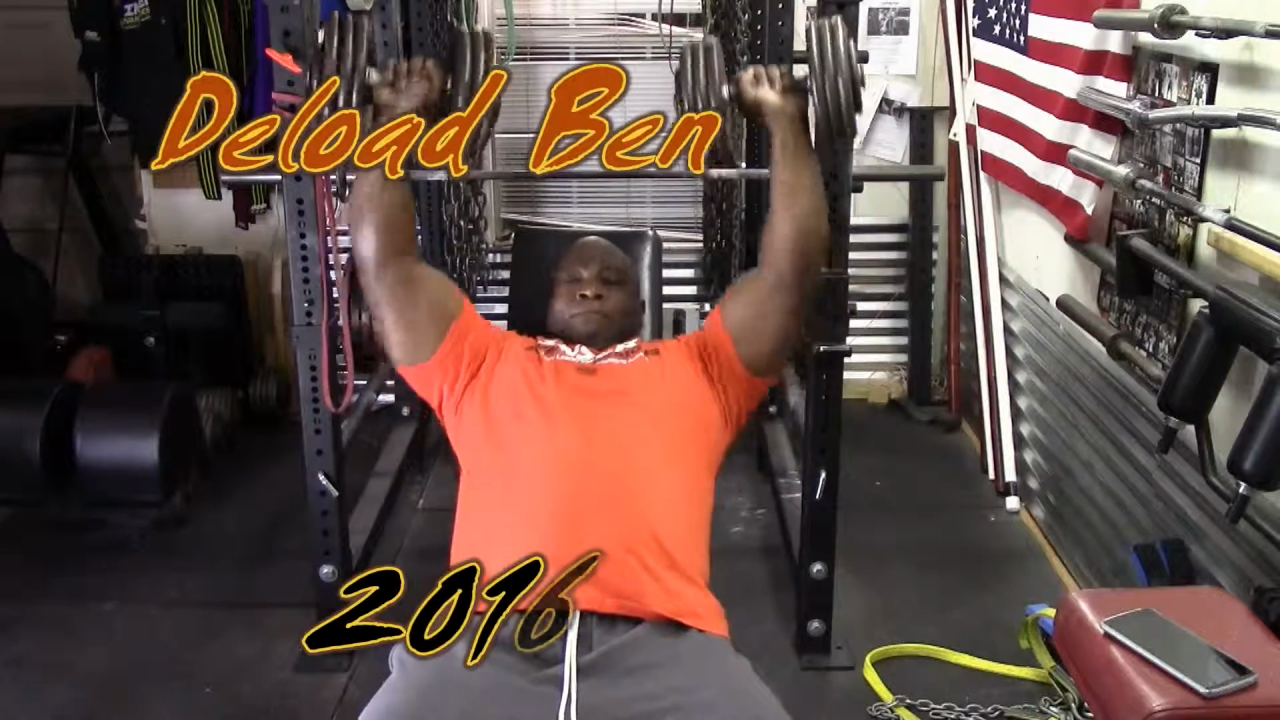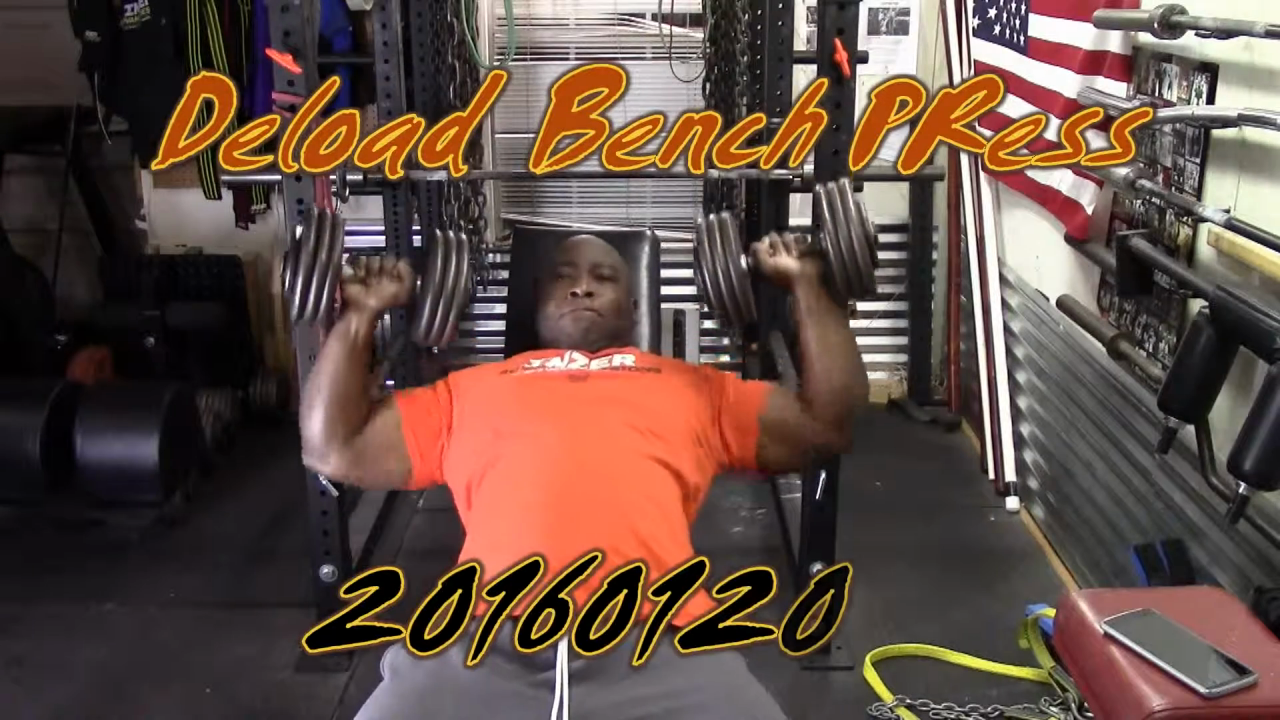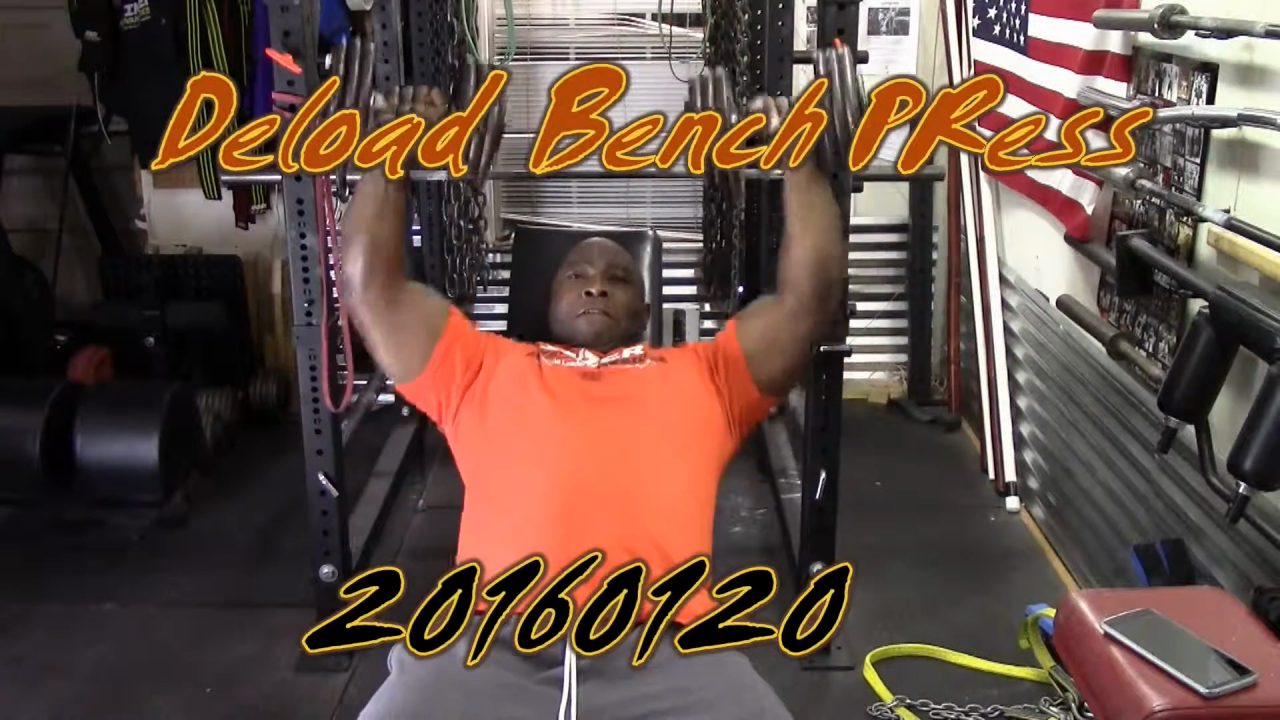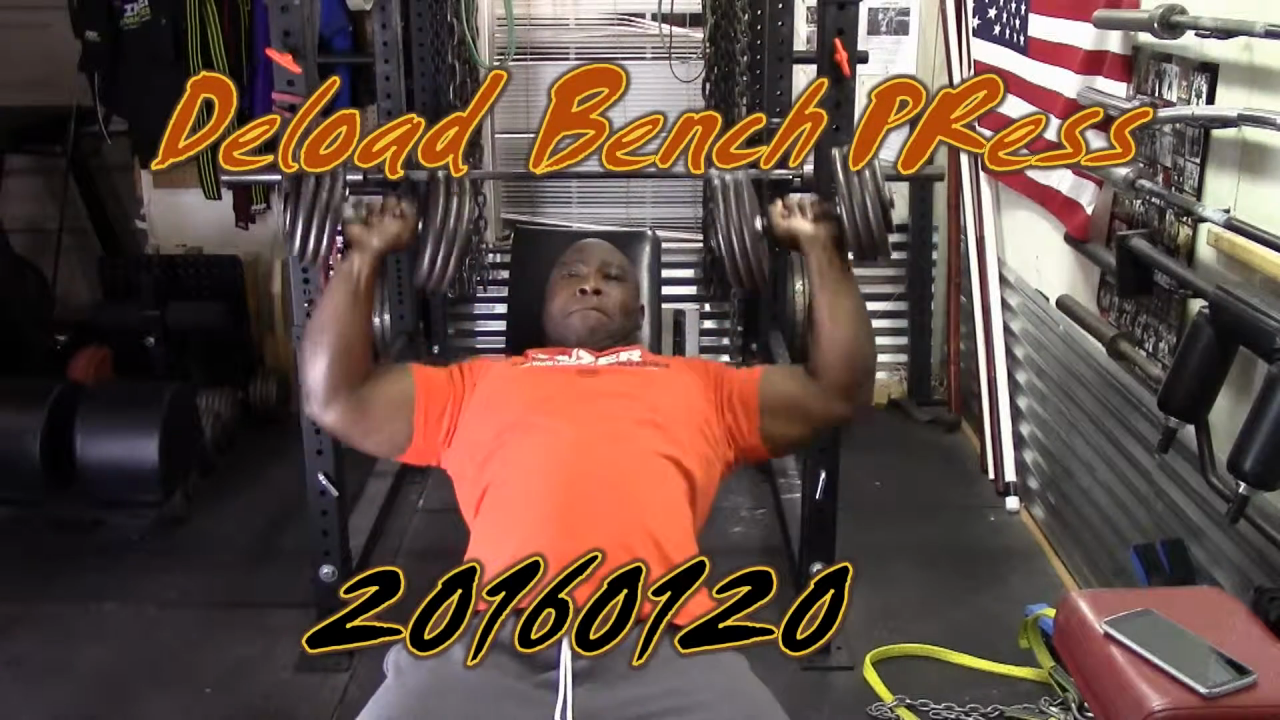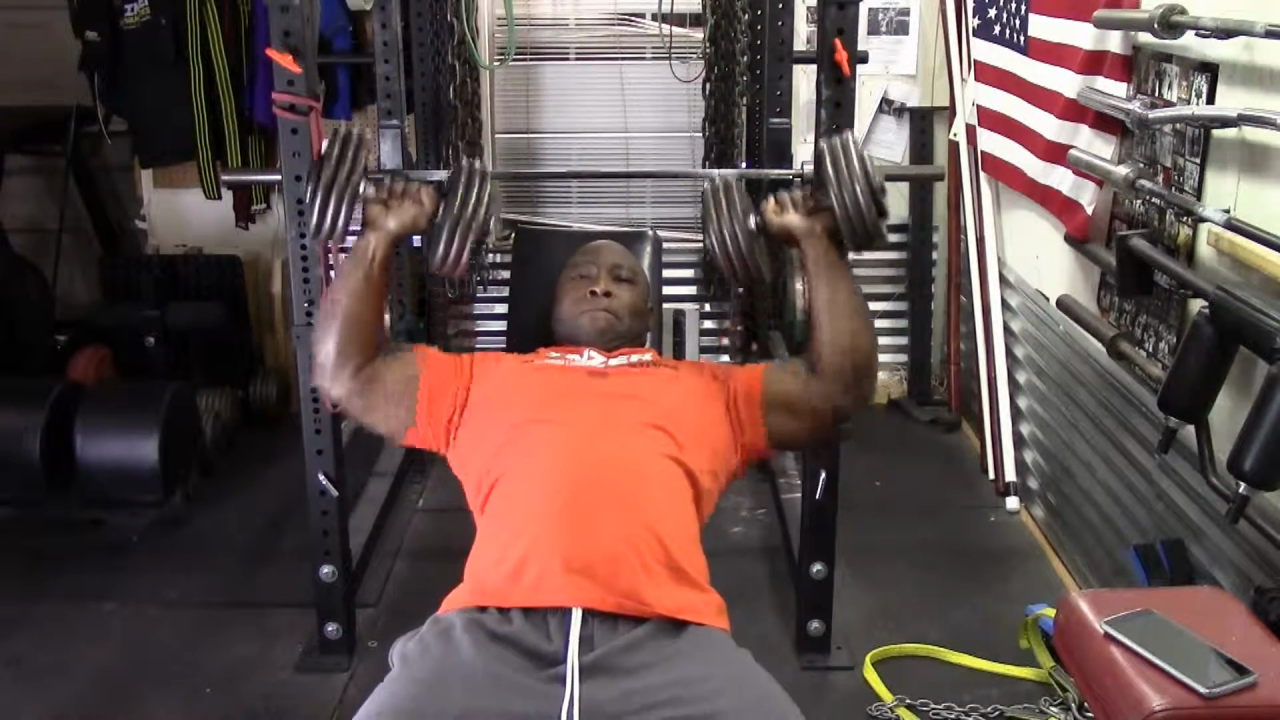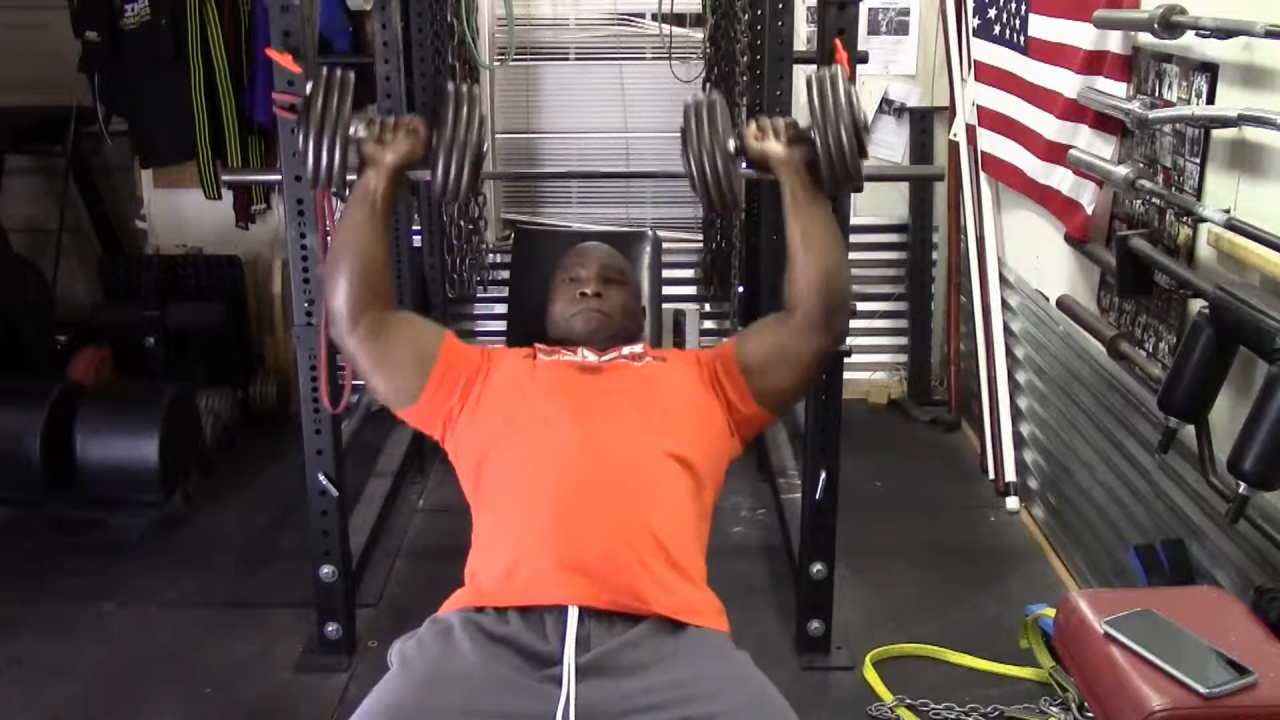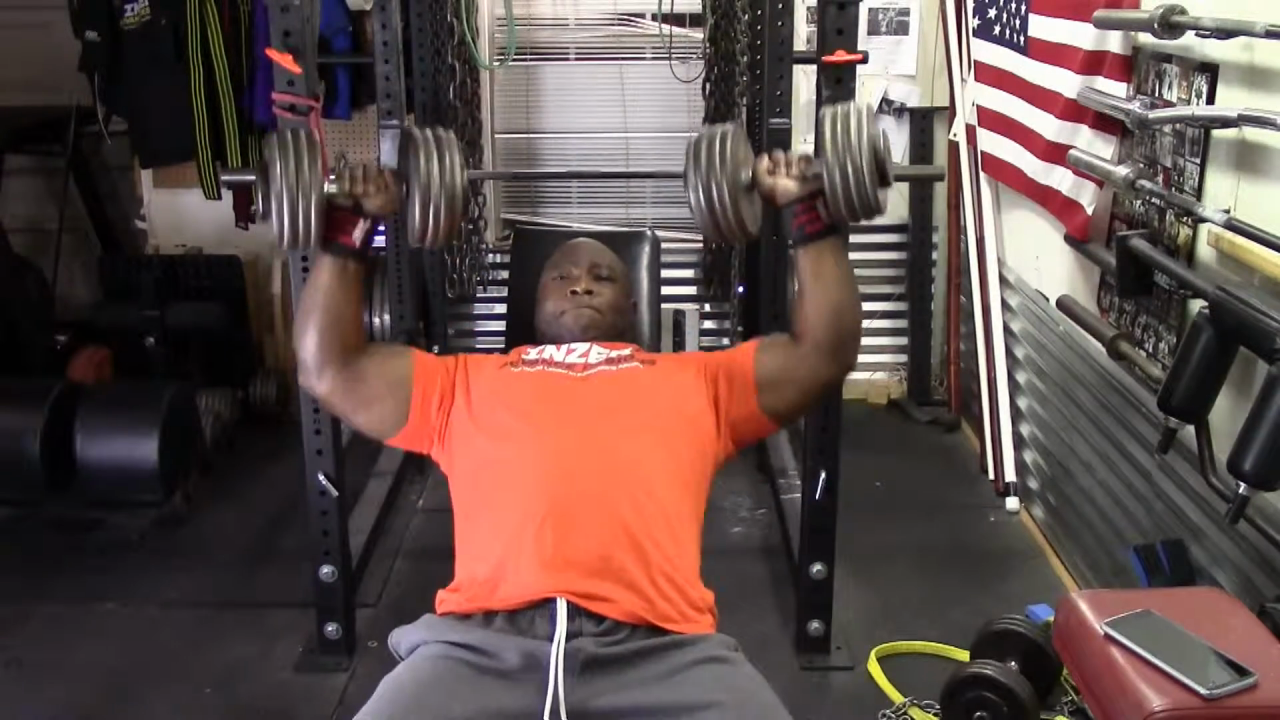
dt=0.7s
person 1, frame 1
left shoulder: (697, 372)
right shoulder: (485, 368)
left elbow: (789, 267)
right elbow: (388, 261)
left wrist: (784, 120)
right wrist: (393, 119)
left hip: (659, 636)
right hip: (491, 634)
person 1, frame 2
left shoulder: (692, 388)
right shoulder: (472, 390)
left elbow: (829, 421)
right elbow: (333, 447)
left wrist: (806, 284)
right wrist: (361, 314)
left hip: (654, 646)
right hip: (488, 641)
person 1, frame 3
left shoulder: (698, 381)
right shoulder: (485, 374)
left elbow: (810, 294)
right elbow: (371, 282)
left hip: (658, 641)
right hip: (494, 637)
person 1, frame 4
left shoulder: (699, 387)
right shoulder: (476, 387)
left elbow: (840, 389)
right elbow: (333, 396)
left wrist: (819, 247)
right wrist: (365, 255)
left hip: (658, 642)
right hip: (491, 640)
person 1, frame 5
left shoulder: (705, 391)
right shoulder: (486, 381)
left elbow: (841, 386)
right elbow: (345, 371)
left wrist: (813, 239)
right wrist: (381, 239)
left hip: (663, 637)
right hip: (494, 631)
person 1, frame 6
left shoulder: (700, 384)
right shoulder: (484, 379)
left elbow: (817, 316)
right elbow: (359, 314)
left wrist: (792, 171)
right wrist: (381, 173)
left hip: (662, 639)
right hip: (491, 632)
person 1, frame 7
left shoulder: (695, 385)
right shoulder: (467, 387)
left elbow: (825, 349)
right elbow: (328, 362)
left wrist: (806, 207)
right wrist: (348, 228)
left hip: (656, 644)
right hip: (485, 639)
